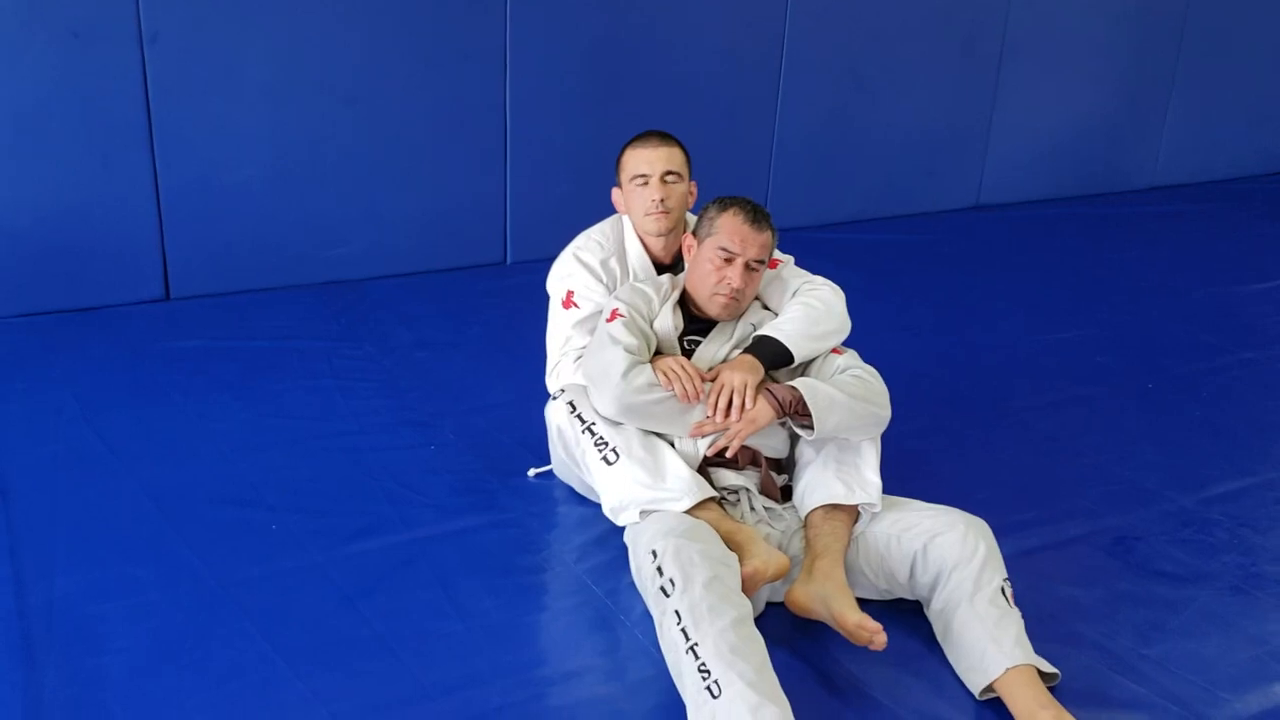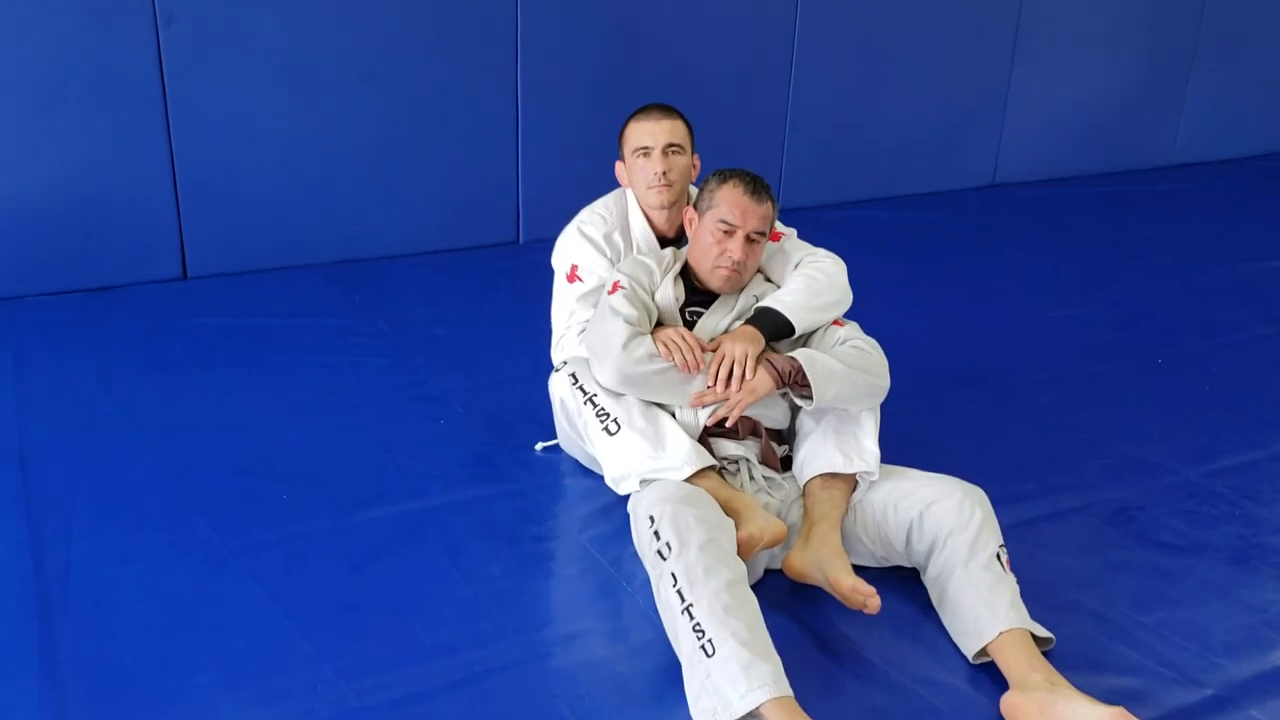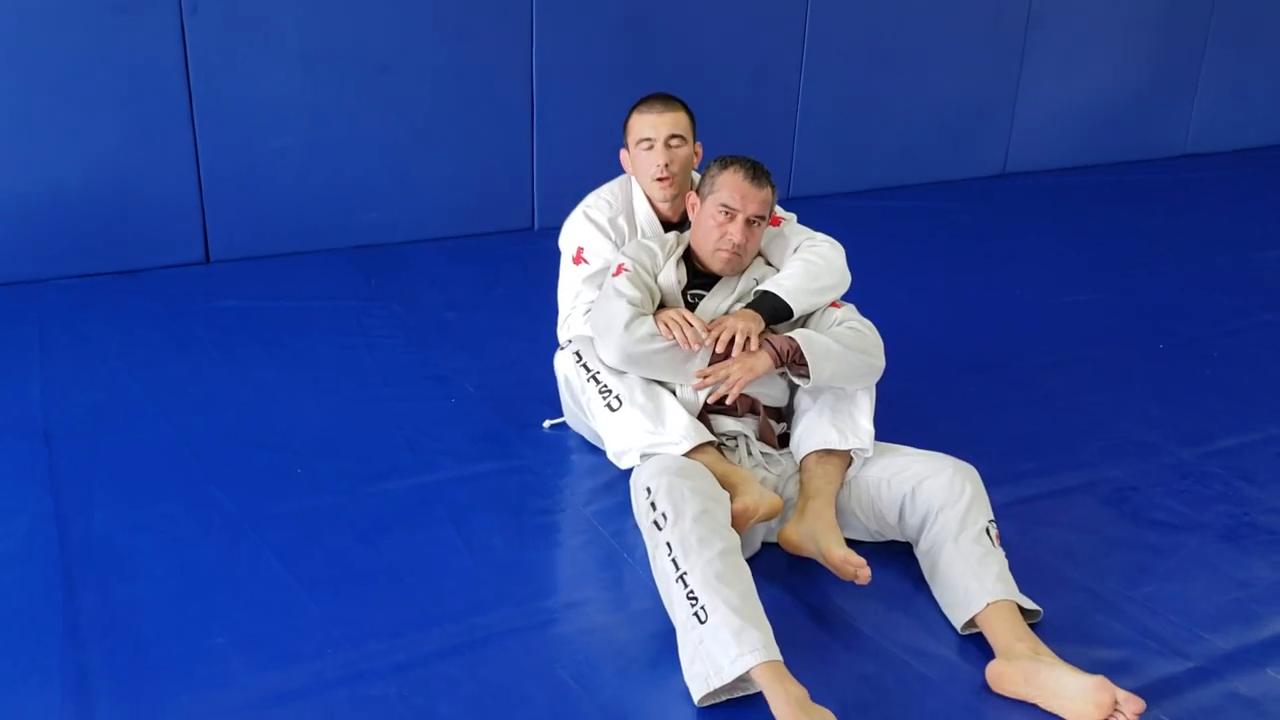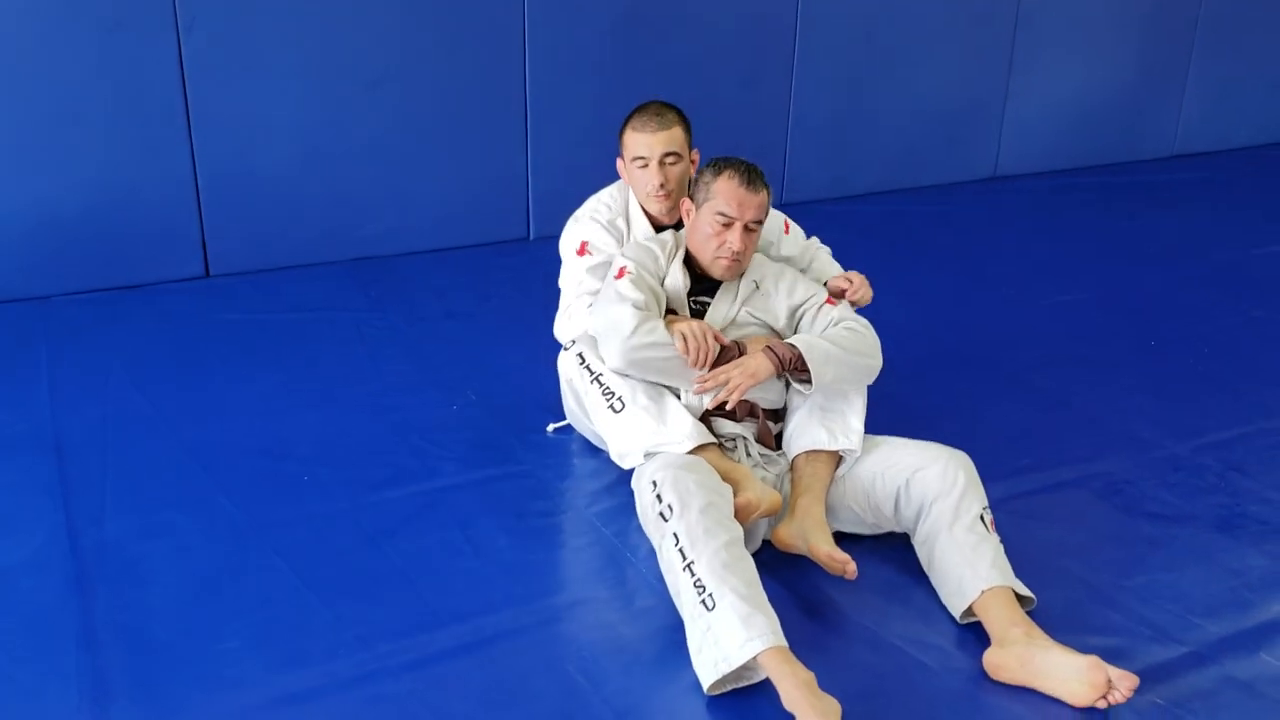
dt=0.5s
person 1, frame 1
right shoulder: (639, 305)
left elbow: (871, 400)
right elbow: (615, 389)
left wrist: (780, 400)
right wrist: (733, 412)
left hip: (788, 513)
right hip: (688, 517)
left knee: (955, 536)
right knee: (675, 551)
person 1, frame 2
left shoulder: (779, 300)
right shoulder: (642, 279)
left elbow: (869, 369)
right elbow: (615, 361)
left wrist: (779, 370)
right wrist: (728, 386)
left hip: (792, 483)
right hip: (694, 485)
left knee: (953, 503)
right knee: (670, 515)
person 1, frame 3
left shoulder: (780, 284)
right shoulder: (646, 261)
left elbow: (865, 350)
right elbow: (618, 338)
left wrist: (777, 350)
right wrist: (727, 358)
left hip: (789, 459)
right hip: (694, 464)
left knee: (945, 480)
right knee: (667, 488)
left ankle: (1022, 655)
person 1, frame 4
left shoulder: (778, 282)
right shoulder: (644, 263)
left elbow: (861, 348)
right elbow: (623, 344)
left wrist: (774, 359)
right wrist: (729, 356)
left hip: (789, 457)
right hip: (696, 464)
left knee: (941, 470)
right knee: (667, 484)
left ankle: (1016, 640)
person 2, frame 1
right shoulder: (588, 259)
left elbow: (825, 302)
right elbow: (566, 369)
left wrist: (756, 357)
right wrist: (643, 366)
left hip: (715, 426)
right hip: (624, 435)
right knee: (572, 408)
right ankle: (740, 539)
person 2, frame 2
right shoulder: (592, 233)
left elbow: (827, 274)
right elbow: (571, 342)
left wrist: (756, 329)
right wrist: (645, 339)
right hip: (634, 418)
right knee: (575, 379)
left ankle: (821, 540)
right ankle: (742, 511)
person 2, frame 3
right shoulder: (599, 217)
left elbow: (827, 259)
right elbow: (578, 322)
left wrist: (758, 311)
right wrist: (647, 319)
right hip: (636, 388)
right knee: (578, 358)
left ankle: (815, 513)
right ankle: (737, 482)
person 2, frame 4
right shoulder: (595, 223)
left elbow: (806, 260)
right elbow: (577, 318)
left wrist: (836, 284)
right wrist: (660, 324)
right hip: (640, 389)
right knee: (582, 354)
left ankle: (805, 511)
right ankle: (737, 480)
